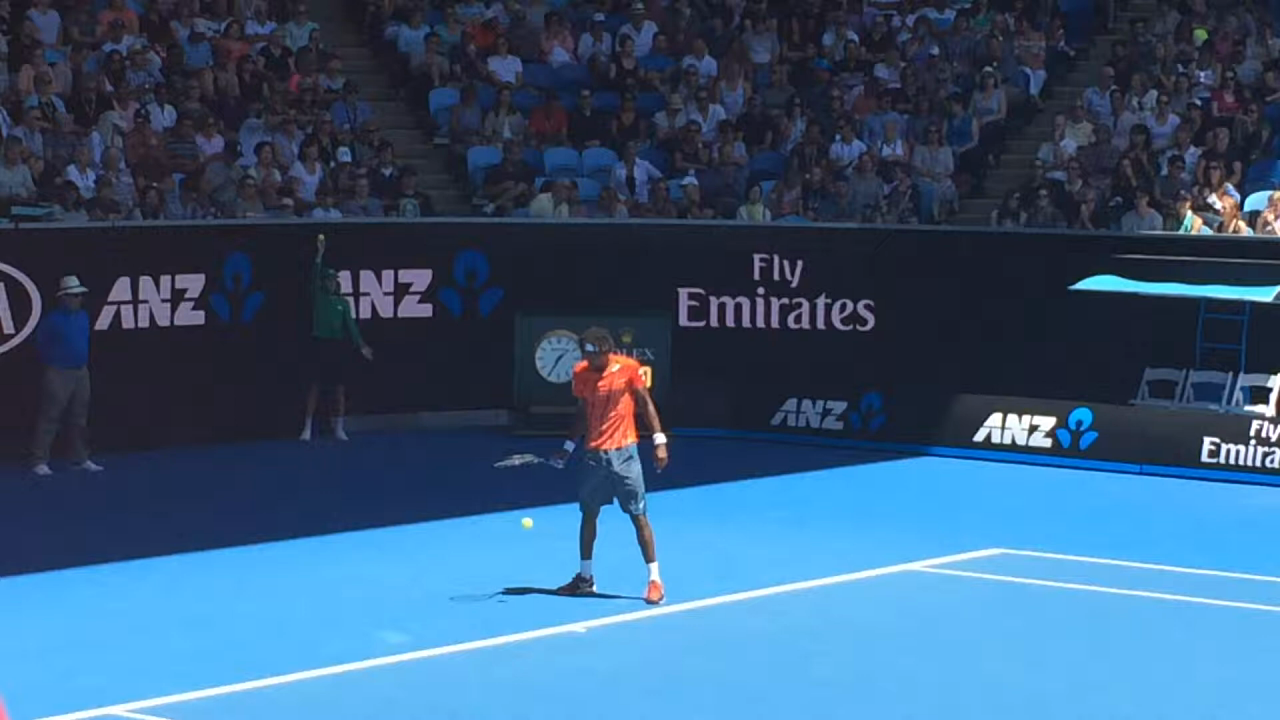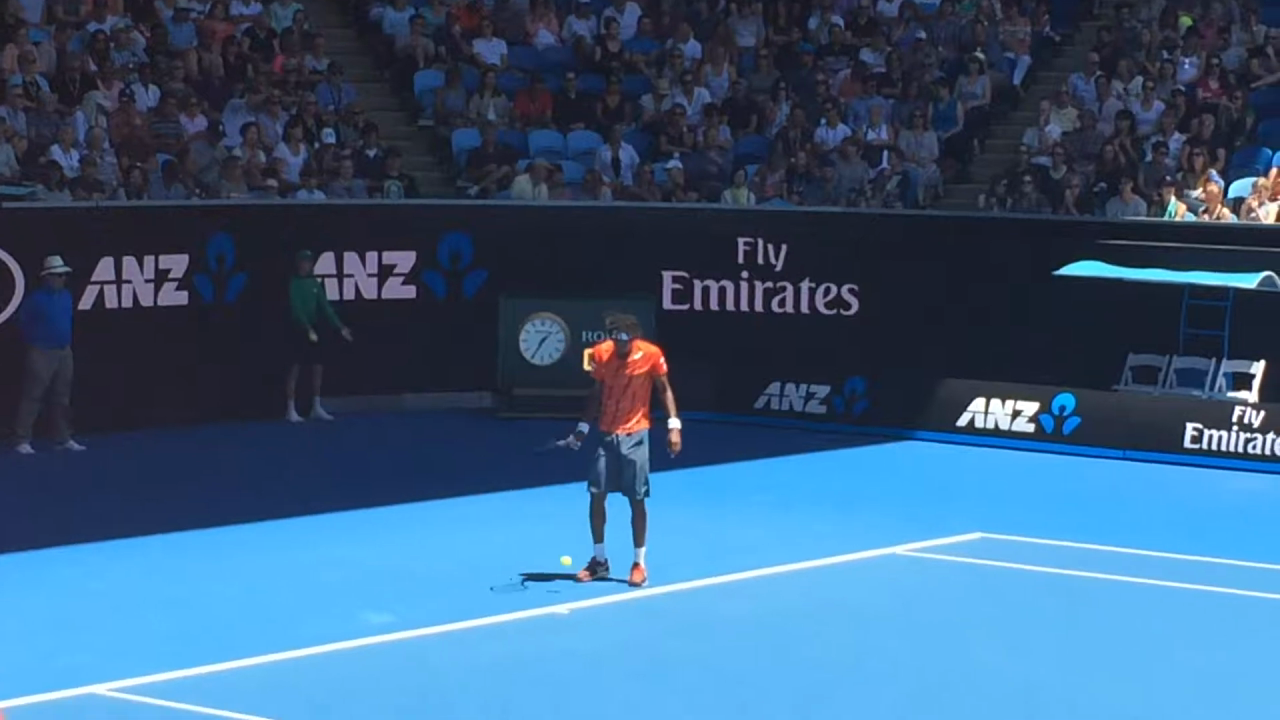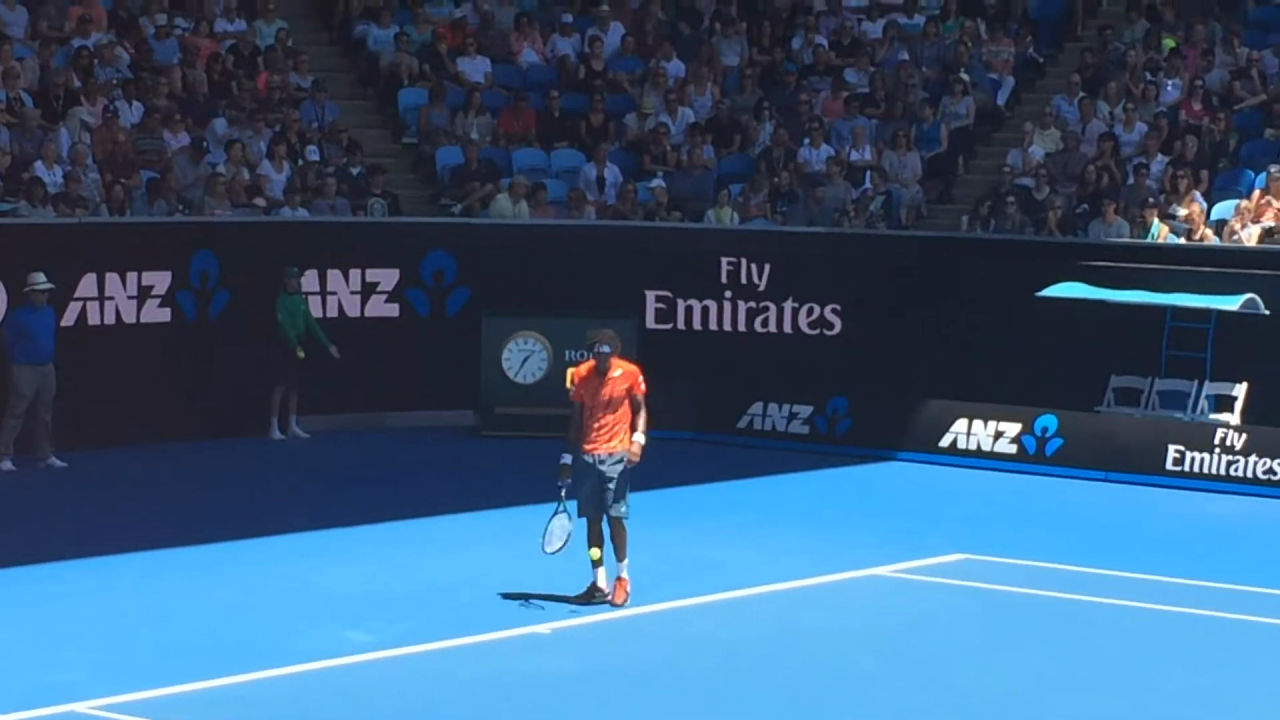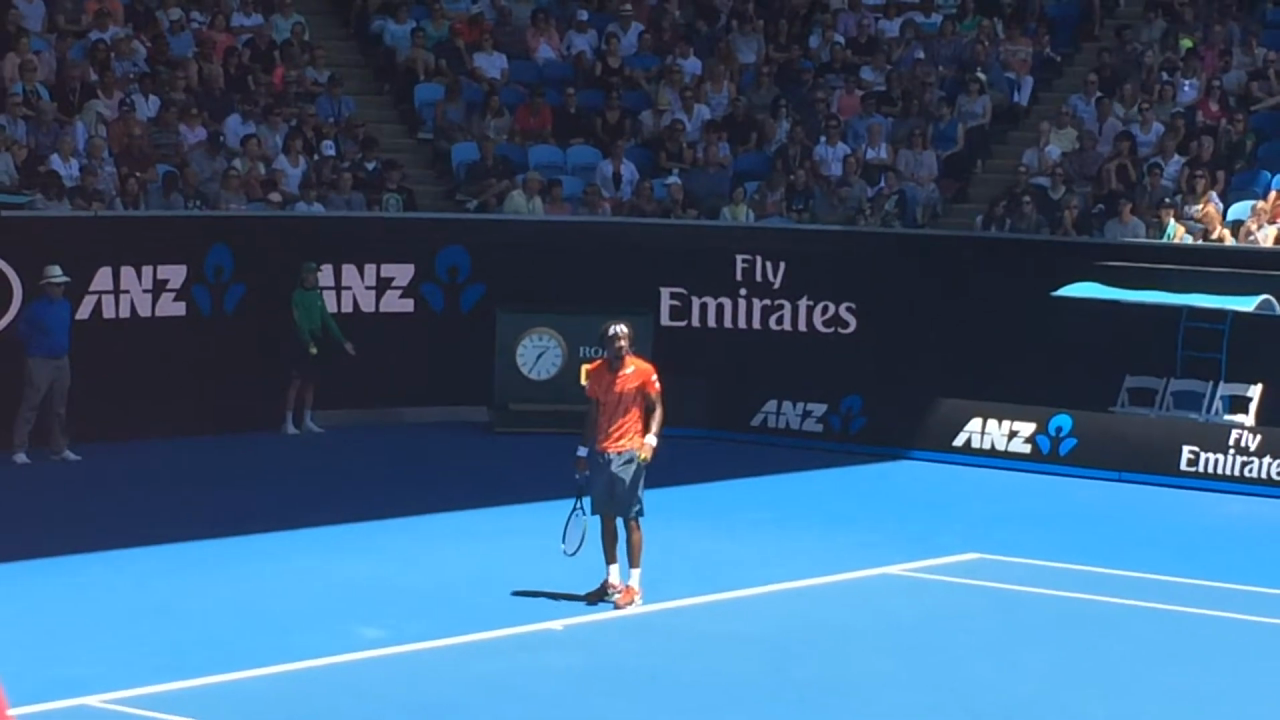
dt=0.5s
person 1, frame 1
left shoulder: (629, 368)
right shoulder: (580, 373)
left elbow: (646, 404)
left wrist: (659, 440)
right wrist: (569, 446)
left hip: (624, 451)
right hip: (595, 453)
left knee: (638, 515)
right knee: (588, 513)
left ankle: (654, 580)
right ankle: (585, 577)
person 1, frame 2
left shoulder: (651, 355)
right shoulder: (600, 353)
left elbow: (665, 390)
right elbow: (597, 393)
left wrist: (674, 424)
right wrist: (583, 427)
left hip: (635, 436)
right hip: (607, 435)
left knee: (636, 499)
right knee: (596, 495)
left ankle: (639, 562)
right ankle: (599, 560)
person 1, frame 3
left shoulder: (631, 373)
right shoulder: (579, 375)
left elbow: (640, 409)
right elbow: (576, 419)
left wrist: (639, 439)
right wrist: (567, 459)
left hip: (617, 455)
right hip: (587, 456)
left knee: (615, 517)
right knee: (592, 519)
left ankle: (622, 576)
right ankle: (600, 584)
person 1, frame 4
left shoulder: (644, 371)
right shoulder: (595, 372)
left elbow: (656, 409)
right elbow: (593, 414)
left wrist: (650, 440)
right wrist: (583, 451)
left hip: (629, 455)
right hip: (600, 454)
left knee: (630, 519)
right knee: (605, 517)
left ankle: (633, 586)
right ankle: (612, 581)
person 2, frame 1
left shoulder: (84, 317)
right shoulder: (52, 319)
right elbow: (42, 344)
right wrist: (52, 362)
left hip: (81, 373)
right hip: (58, 374)
left knee: (79, 419)
right knee: (50, 418)
left ankle: (81, 459)
right ankle: (40, 461)
person 2, frame 2
left shoulder: (67, 296)
right shoulder: (36, 299)
right elbow: (25, 323)
right wrist: (36, 342)
left hip: (64, 352)
right hip: (42, 353)
left knee: (62, 398)
right knee: (33, 397)
left ankle: (64, 439)
right ankle: (23, 441)
person 2, frame 3
left shoulder: (50, 313)
right shoulder: (19, 315)
right wrist: (20, 358)
left hip: (47, 369)
right hip: (24, 370)
left knee: (45, 415)
left ankle: (45, 456)
person 2, frame 4
left shoulder: (66, 306)
right shoulder: (35, 308)
right elbow: (23, 332)
right wrist: (35, 351)
left hip: (62, 361)
right hip: (40, 363)
left knee: (60, 408)
right knee: (30, 407)
left ankle: (60, 449)
right ankle: (19, 450)
person 3, frame 1
left shoulder: (343, 303)
right shoulder: (319, 297)
left elbow: (350, 325)
right elbow: (315, 279)
left wrist: (361, 345)
right wrist: (319, 254)
left hip: (339, 347)
right hip: (320, 346)
left knee: (339, 389)
right knee: (314, 388)
left ankle: (339, 429)
right ankle: (307, 428)
person 3, frame 2
left shoulder: (315, 283)
right shoulder: (294, 283)
left elbow: (325, 307)
right elbow: (296, 308)
left wrist: (340, 327)
right wrist: (308, 329)
left hip: (314, 329)
right hip: (299, 330)
left knee: (318, 368)
right knee: (294, 370)
left ankle: (316, 408)
right ankle: (291, 410)
person 3, frame 3
left shoulder: (301, 300)
right shoulder: (282, 300)
left elbow: (312, 325)
right elbow: (285, 326)
left wrist: (327, 344)
right wrist: (295, 346)
left hip: (300, 348)
right hip: (286, 348)
left knee: (294, 387)
right knee: (281, 386)
left ankle: (292, 427)
right ankle: (274, 428)
person 3, frame 4
left shoulder: (317, 295)
right shoulder: (298, 295)
left elbow: (327, 320)
right elbow: (300, 323)
left wrist: (343, 341)
right wrist: (308, 343)
left hip: (316, 342)
right hip: (302, 343)
left knee: (310, 382)
right knee: (296, 382)
left ankle: (307, 421)
right ankle: (288, 423)
